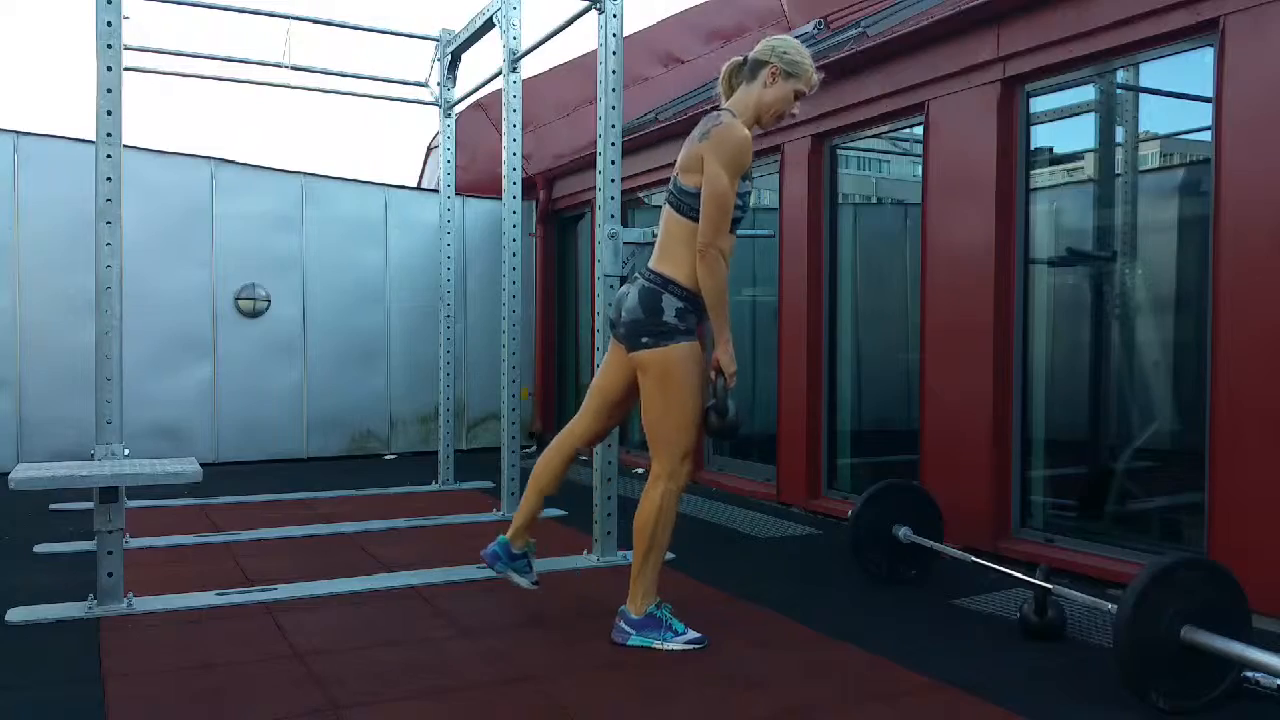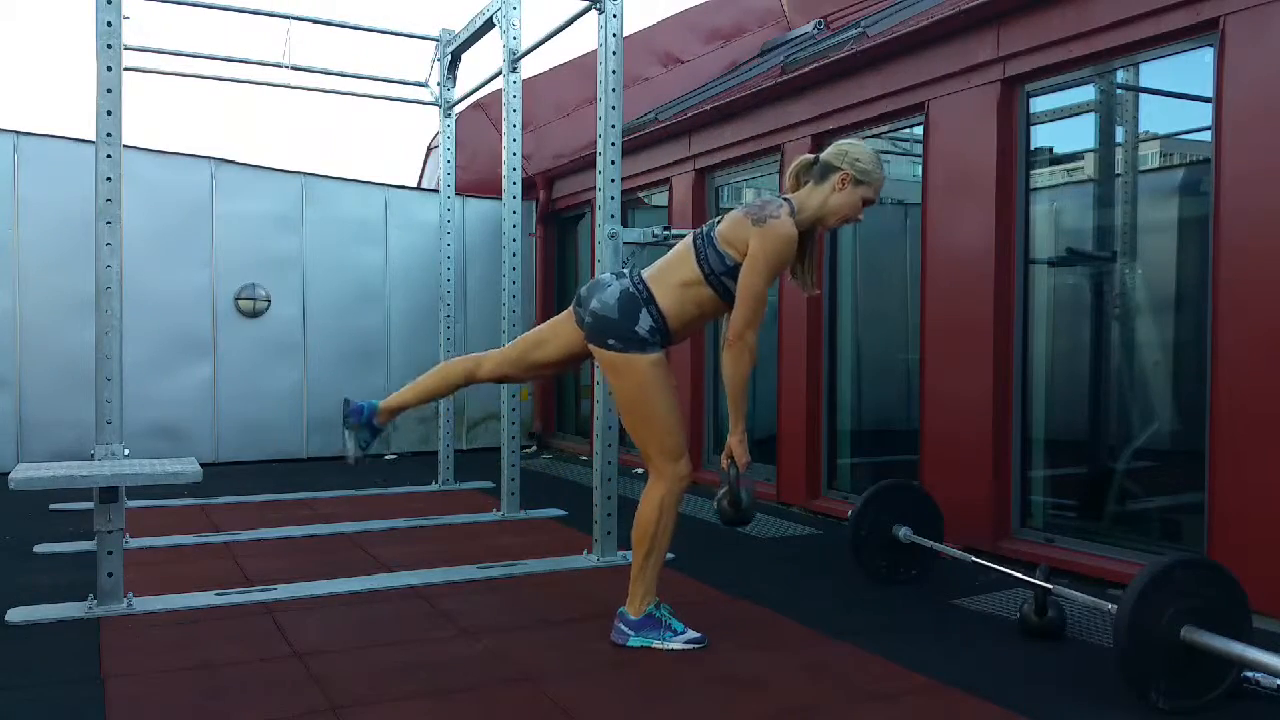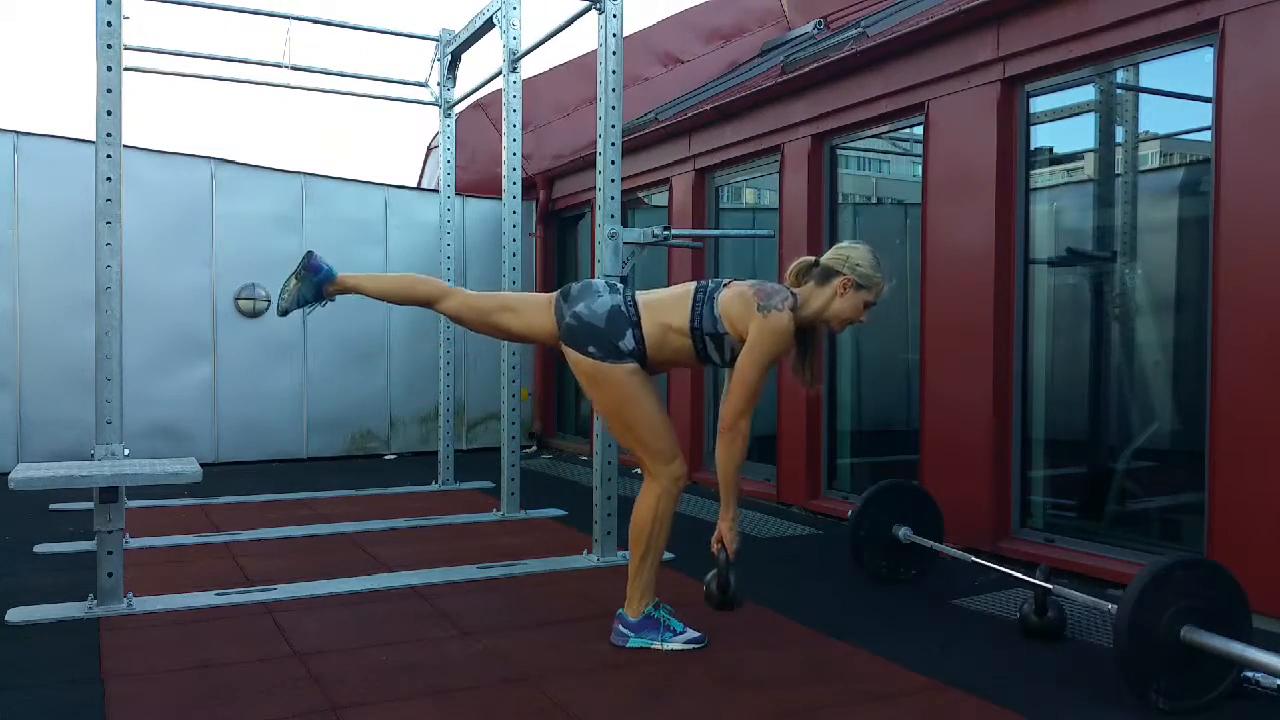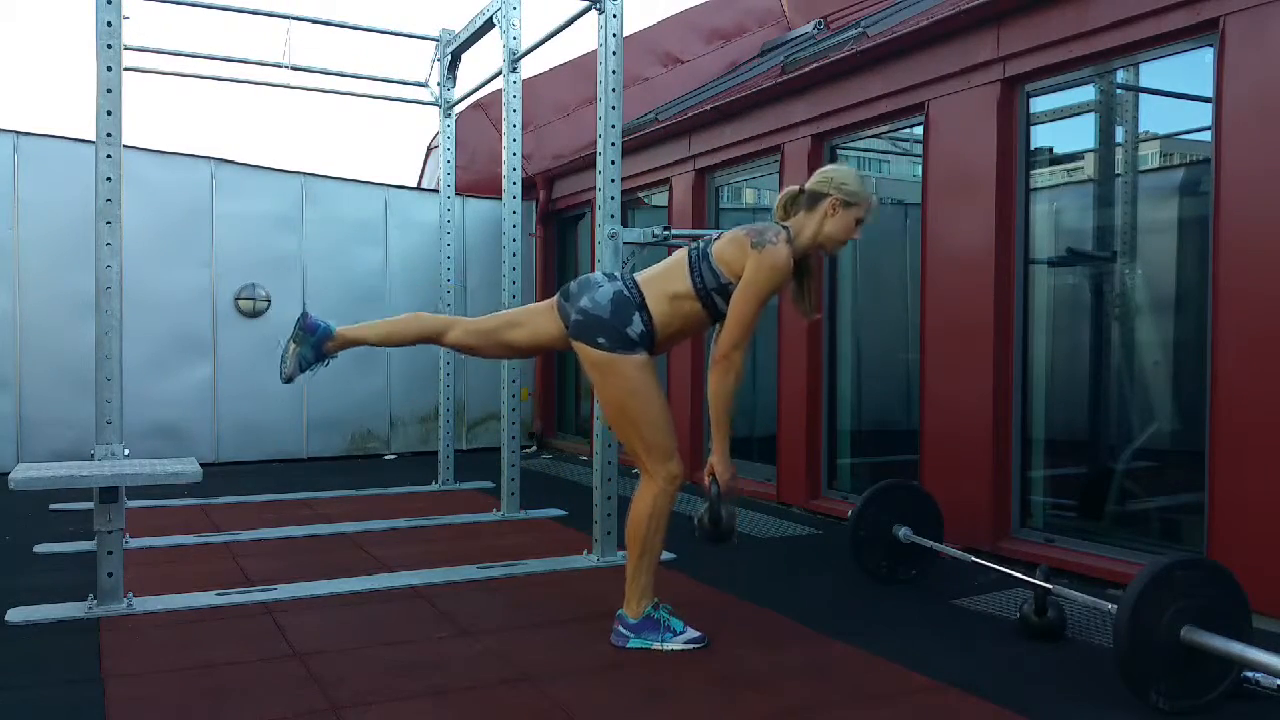
dt=0.7s
person 1, frame 1
left shoulder: (716, 129)
right shoulder: (731, 133)
right elbow: (710, 249)
left wrist: (711, 336)
right wrist: (723, 341)
left hip: (645, 302)
right hip: (666, 312)
left knee: (585, 427)
right knee: (672, 469)
left ankle: (514, 542)
right ankle: (639, 615)
person 1, frame 2
left shoulder: (776, 218)
right shoulder: (780, 228)
left elbow: (735, 330)
right elbow: (738, 339)
left wrist: (734, 425)
right wrist: (738, 430)
left hip: (612, 301)
right hip: (629, 322)
left knee: (492, 366)
right knee: (671, 470)
left ankle: (377, 412)
right ankle: (637, 616)
person 1, frame 3
left shoulder: (777, 304)
right shoulder: (777, 319)
left elbow: (733, 417)
right elbow: (734, 424)
right wrist: (729, 512)
left hip: (594, 306)
right hip: (604, 332)
left knee: (455, 300)
right knee: (667, 472)
left ankle: (327, 280)
right ankle: (636, 617)
person 1, frame 4
left shoulder: (770, 241)
right shoulder: (776, 251)
left elbow: (722, 348)
right elbow: (727, 356)
right wrist: (720, 450)
left hip: (598, 303)
right hip: (614, 324)
left knee: (458, 330)
right knee: (663, 473)
left ankle: (325, 338)
right ankle: (636, 618)
